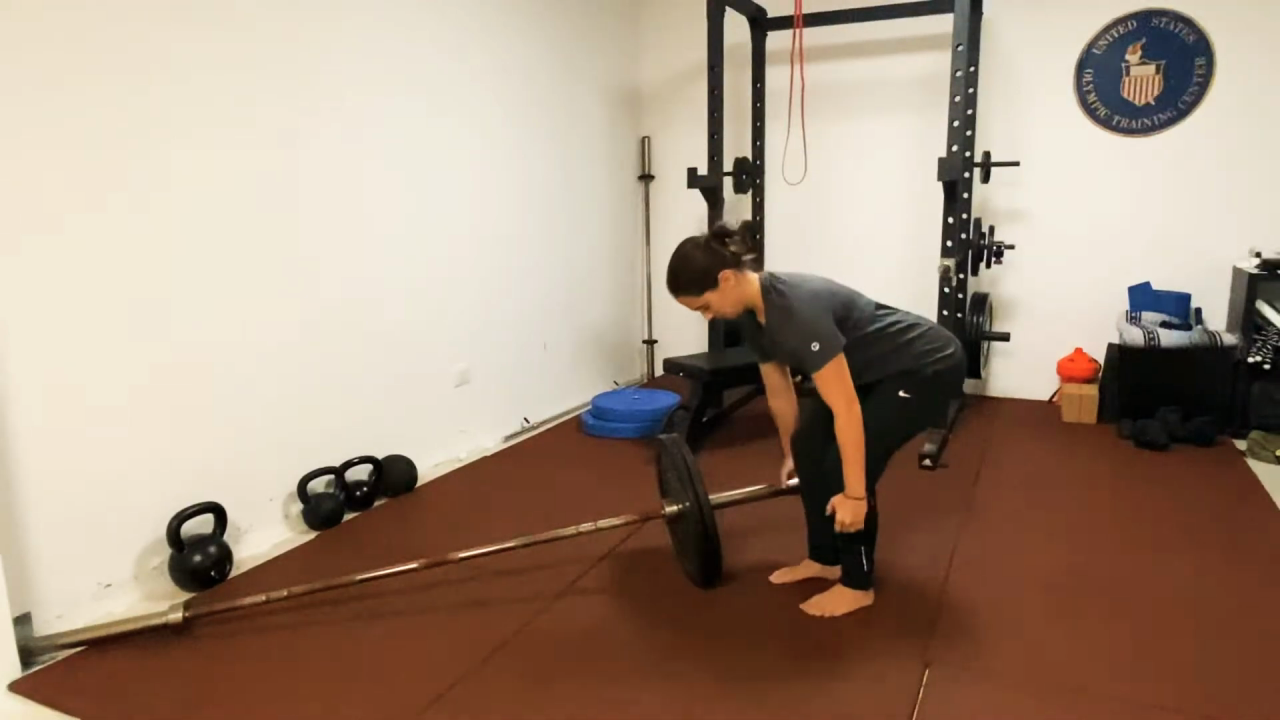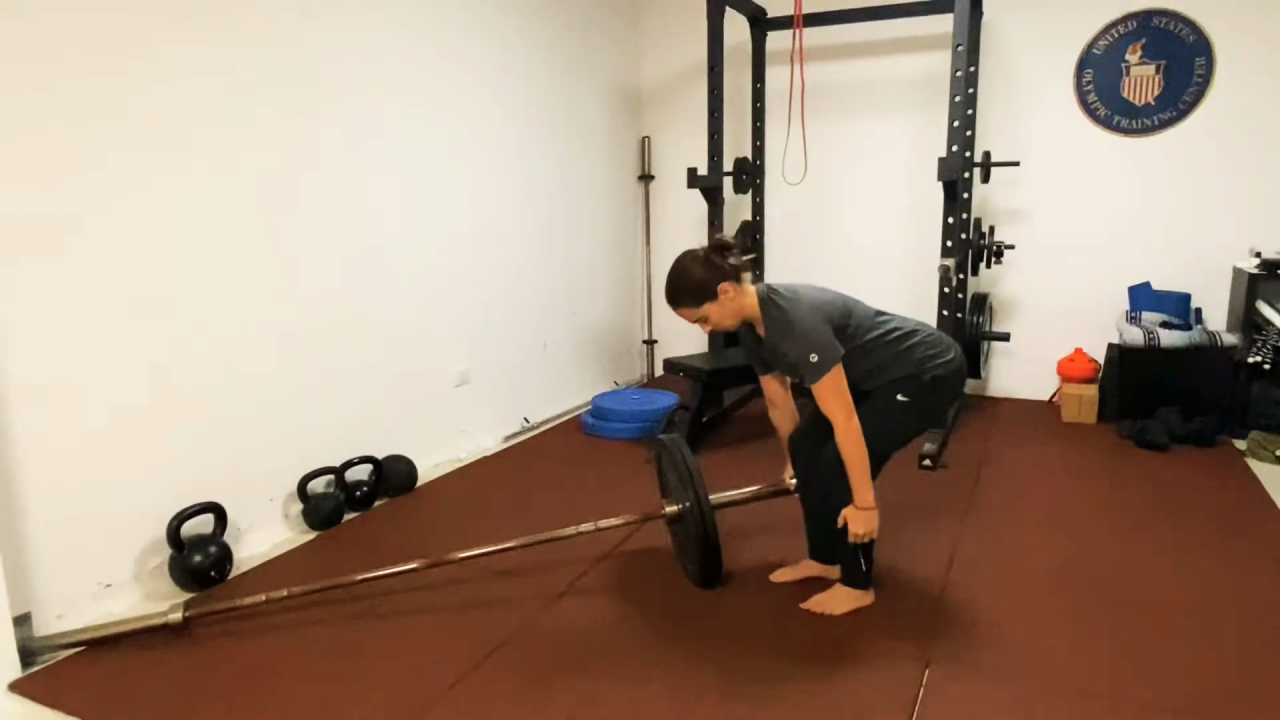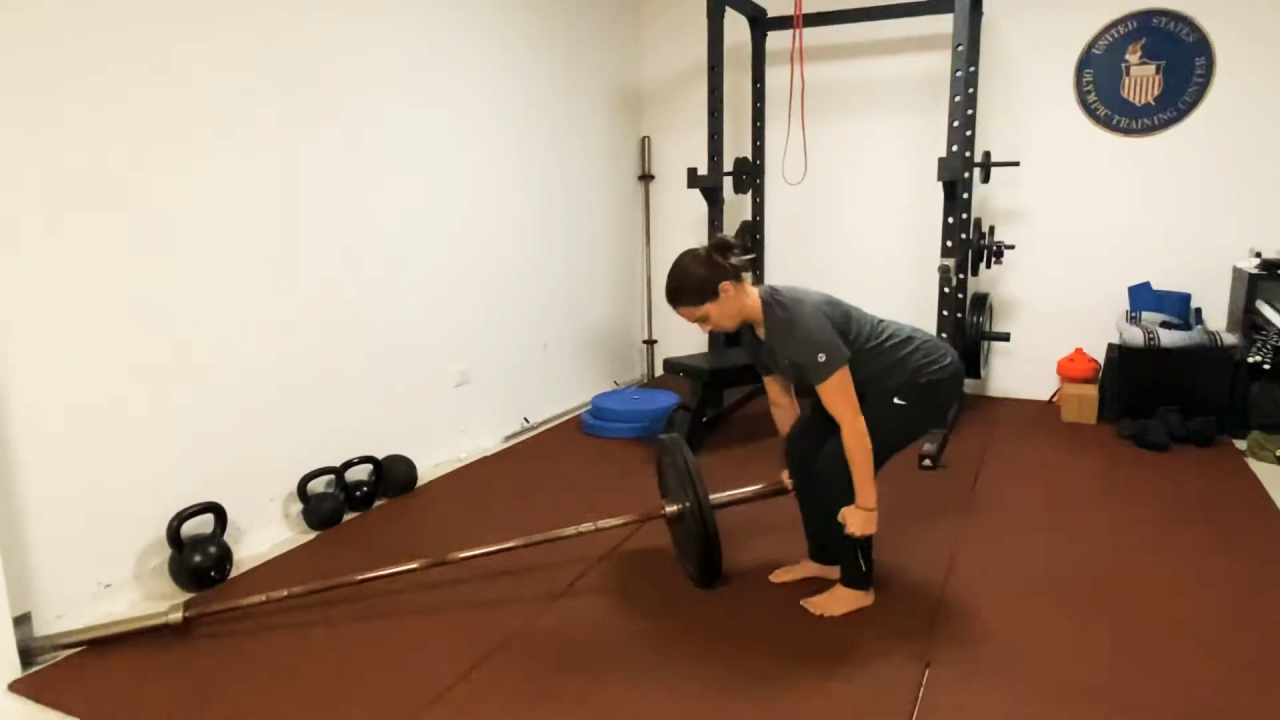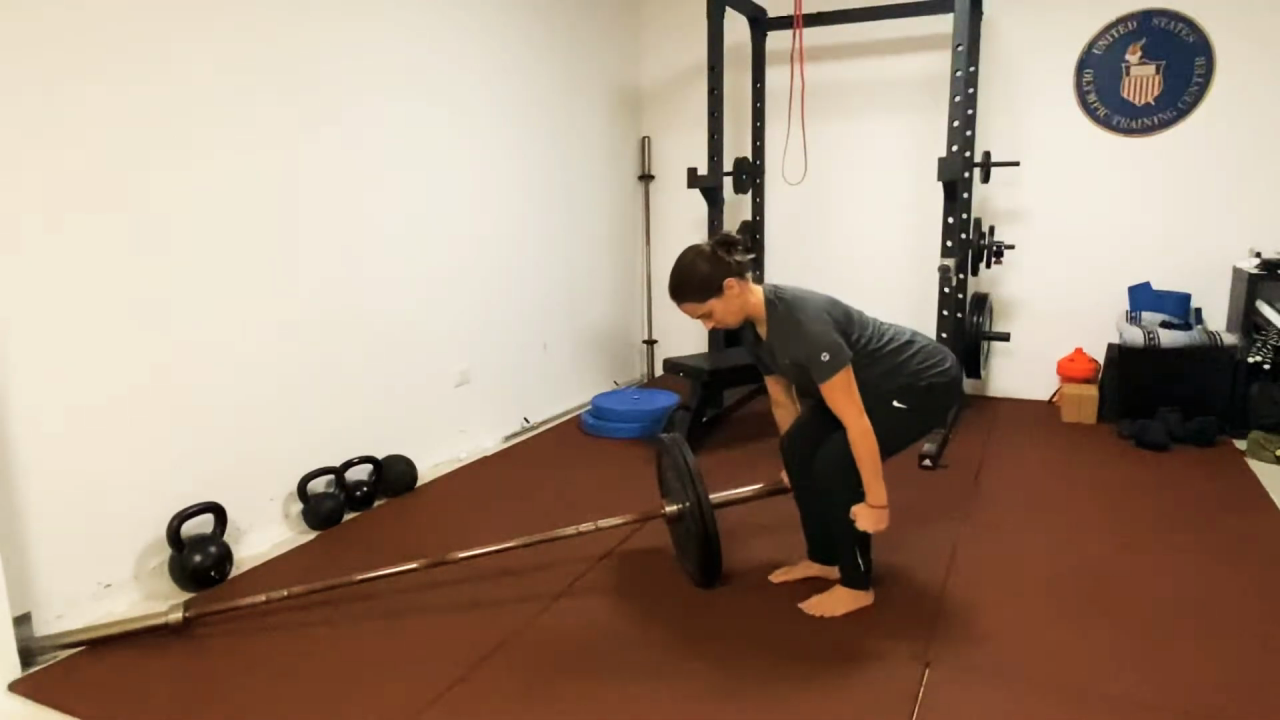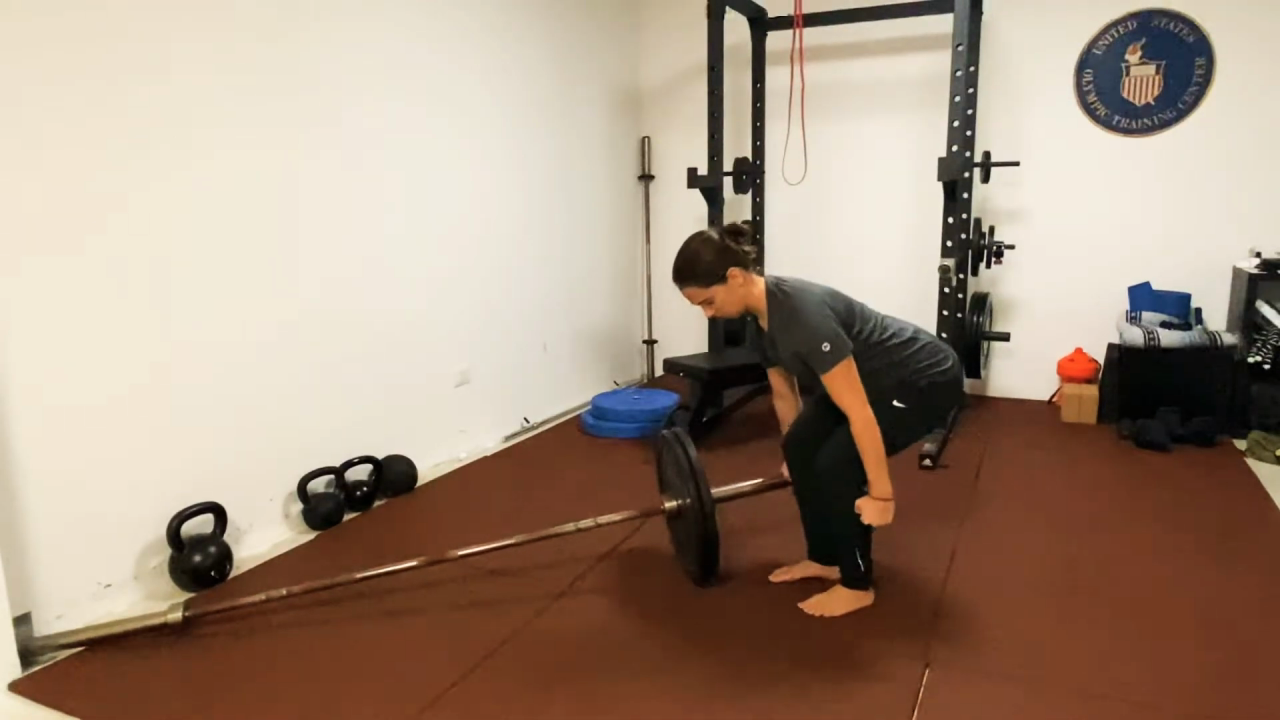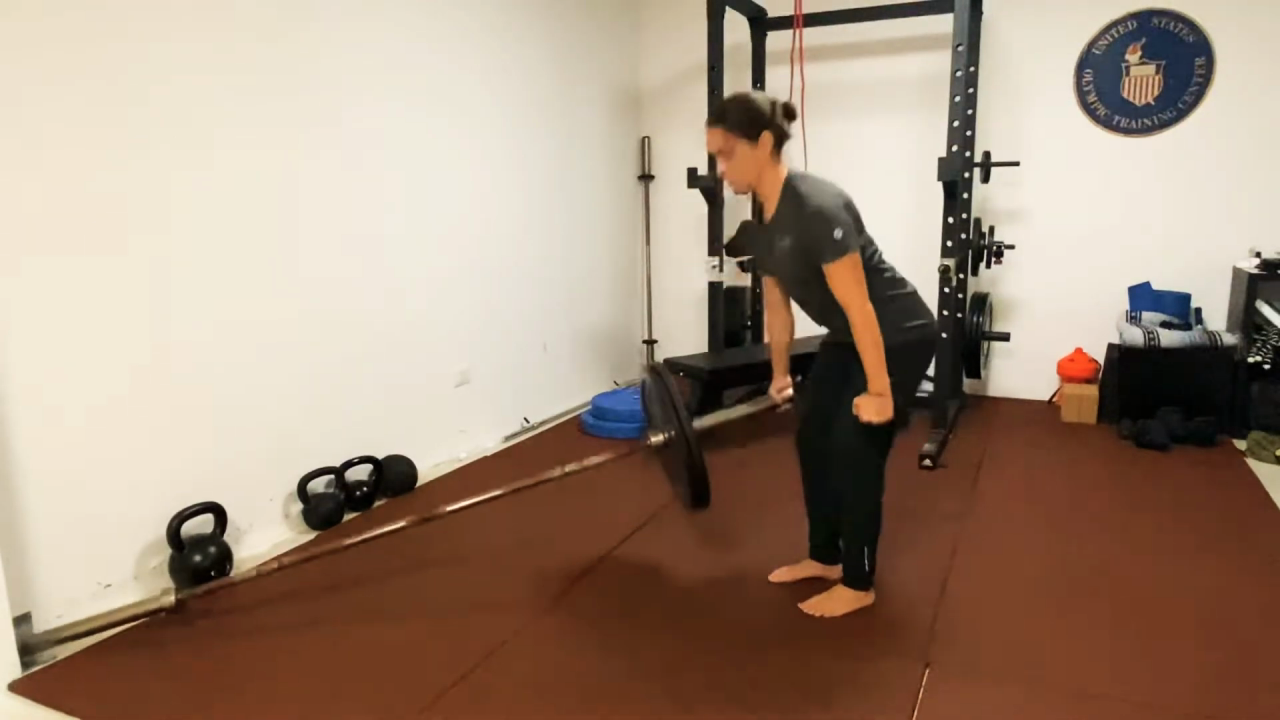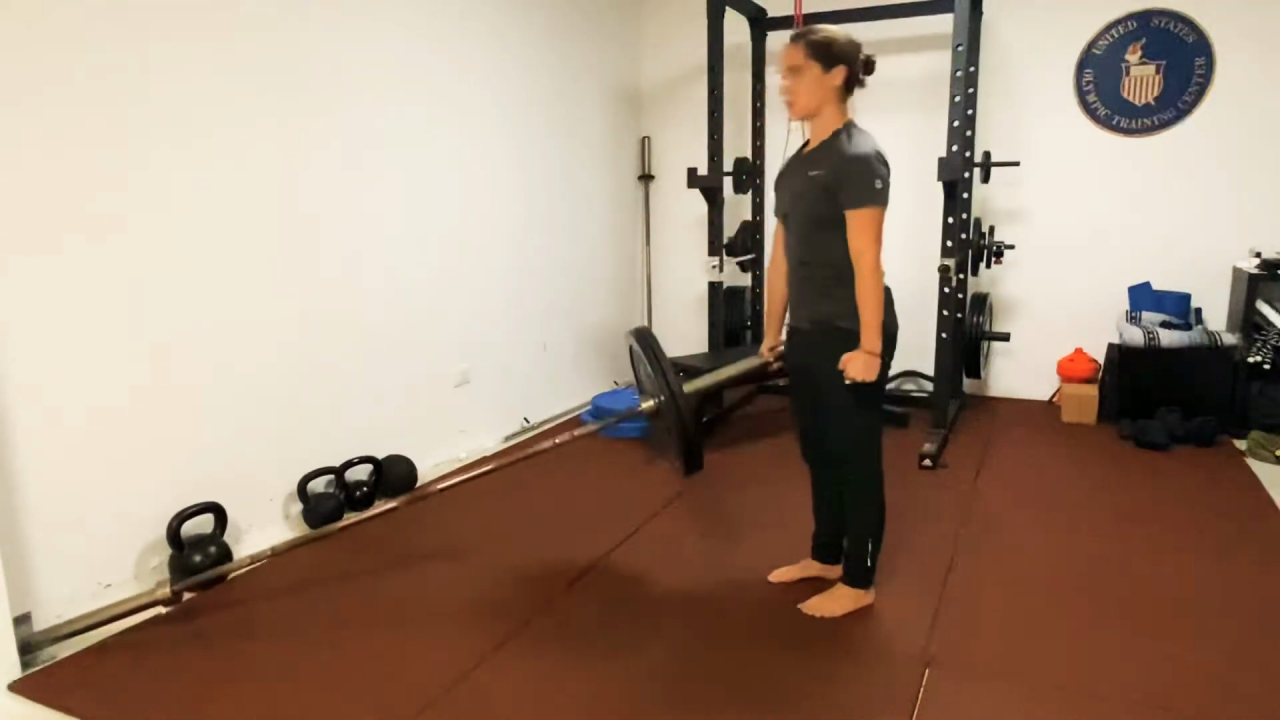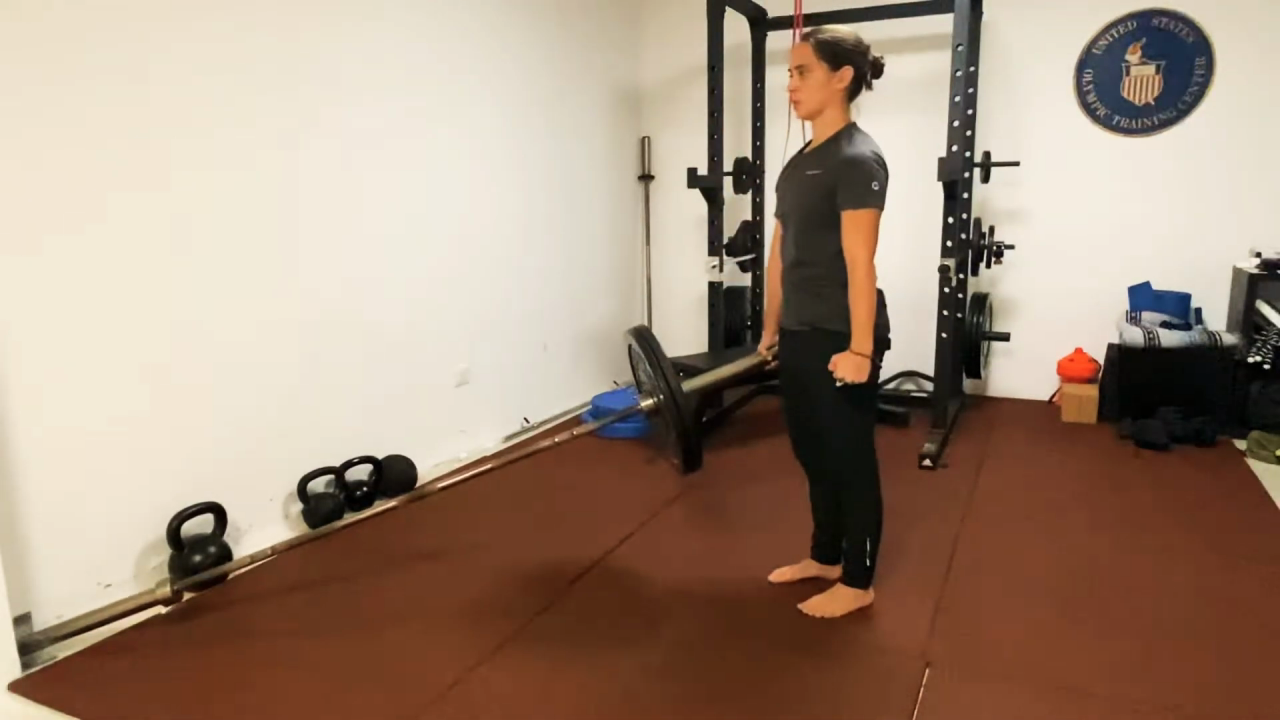
dt=0.4s
person 1, frame 1
left shoulder: (797, 309)
right shoulder: (753, 314)
left elbow: (846, 409)
right elbow: (778, 389)
left wrist: (854, 494)
right wrist: (790, 455)
left hip: (929, 367)
right hip: (877, 368)
left knee: (843, 461)
right knee: (810, 447)
left ankle: (857, 585)
right ankle: (824, 559)
person 1, frame 2
left shoulder: (796, 320)
right shoulder: (752, 324)
left elbow: (844, 421)
right elbow: (777, 400)
left wrist: (864, 504)
right wrist: (792, 462)
left hip: (930, 371)
right hip: (877, 373)
left knee: (838, 463)
right knee: (806, 447)
left ankle: (857, 585)
right ankle: (824, 558)
person 1, frame 3
left shoulder: (800, 322)
right shoulder: (754, 327)
left elbow: (851, 421)
right elbow: (780, 400)
left wrist: (866, 504)
right wrist: (794, 459)
left hip: (927, 378)
right hip: (875, 378)
left knee: (837, 464)
right knee: (802, 450)
left ankle: (857, 586)
right ankle: (824, 559)
person 1, frame 4
left shoulder: (803, 322)
right shoulder: (756, 327)
left elbow: (856, 421)
right elbow: (782, 400)
left wrist: (876, 501)
right wrist: (793, 460)
left hip: (927, 381)
right hip: (876, 381)
left knee: (835, 465)
right knee: (797, 449)
left ankle: (857, 586)
right ankle: (823, 558)
person 1, frame 5
left shoulder: (803, 314)
right shoulder: (761, 317)
left elbow: (858, 412)
right elbow: (784, 394)
left wrist: (880, 493)
right wrist: (788, 453)
left hip: (926, 381)
right hip: (877, 377)
left knee: (836, 466)
right knee: (802, 450)
left ankle: (857, 585)
right ankle: (823, 558)
person 1, frame 6
left shoulder: (818, 208)
right shoulder: (762, 223)
left elbow: (860, 307)
right elbow: (776, 306)
left wrist: (880, 391)
right wrist: (780, 376)
left hip: (898, 336)
right hip: (844, 340)
left knee: (855, 459)
right knee: (813, 445)
left ankle: (858, 585)
right ankle: (824, 558)
person 1, frame 7
left shoulder: (858, 157)
right shoulder: (798, 162)
left elbow: (867, 262)
right elbow: (782, 255)
left wrist: (870, 348)
right wrist: (772, 333)
left hip: (849, 337)
right hip: (807, 333)
left knee: (854, 457)
right knee: (819, 452)
left ankle: (859, 583)
right ankle: (825, 557)
person 1, frame 8
left shoulder: (858, 159)
right shoulder: (800, 161)
left elbow: (860, 263)
left wrist: (861, 349)
right wrist: (771, 331)
left hip: (840, 339)
right hip: (799, 335)
left knee: (849, 457)
right knee: (813, 453)
left ankle: (858, 583)
right ankle: (825, 557)
